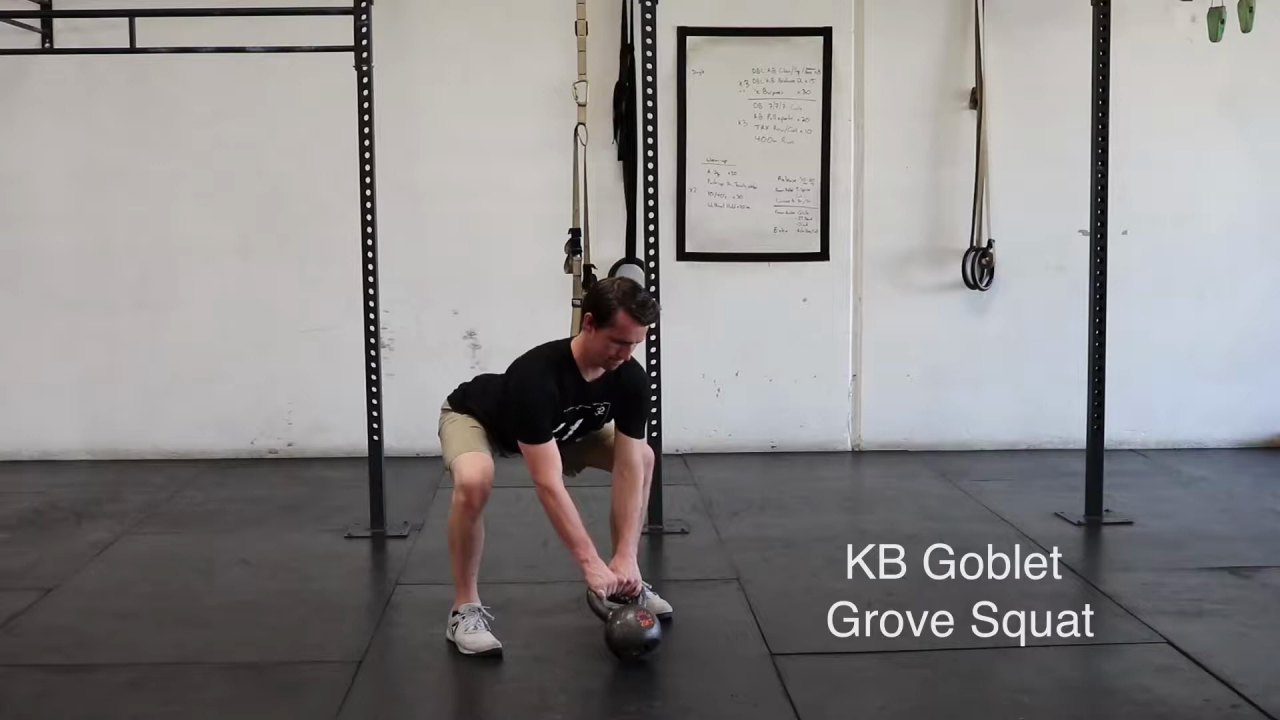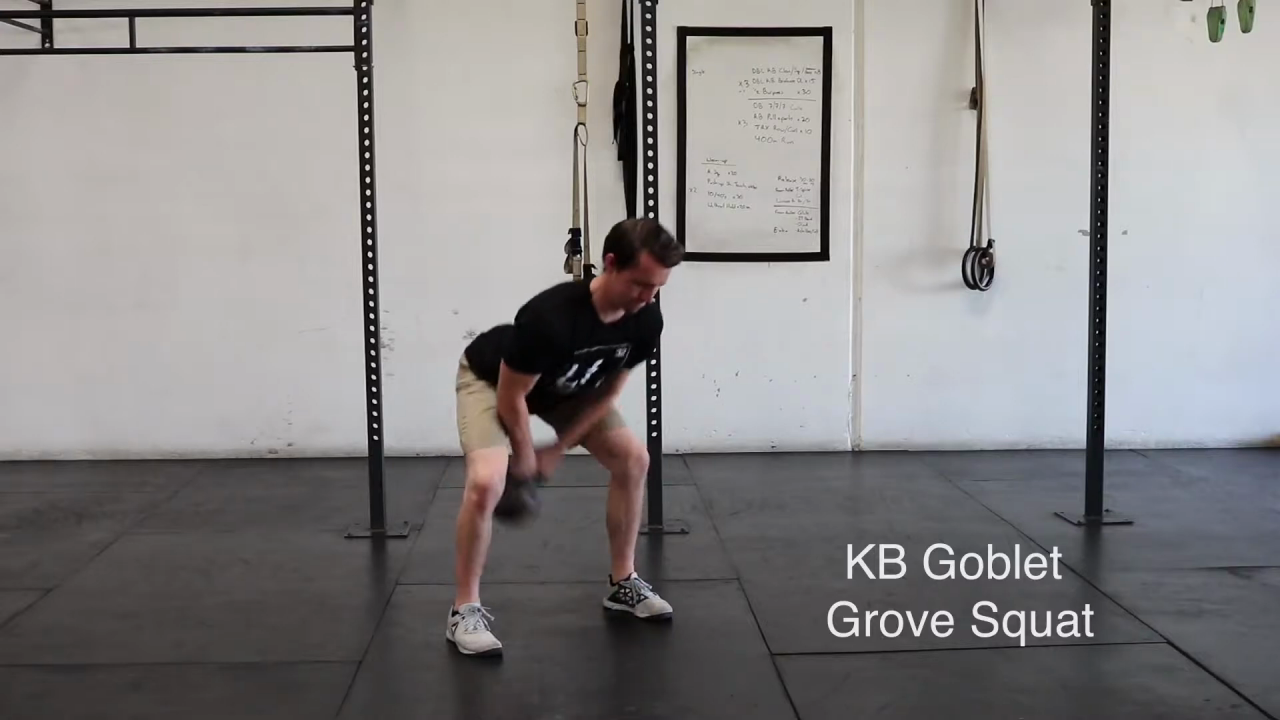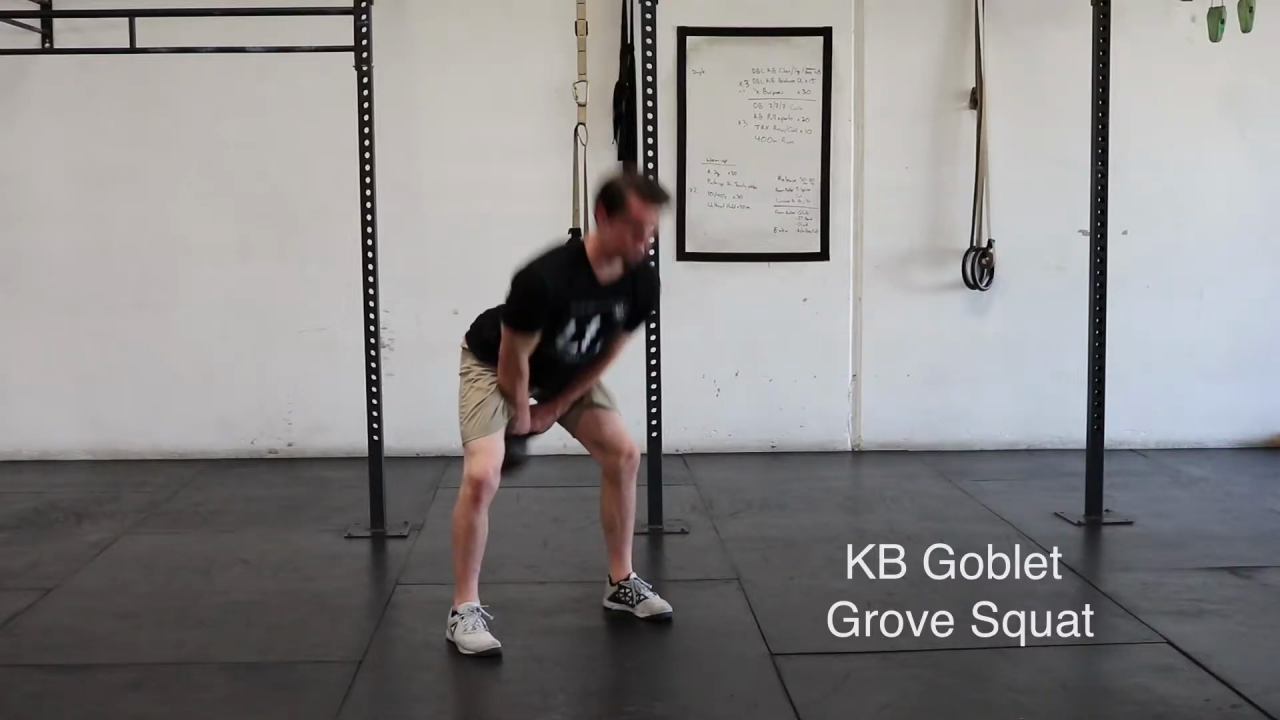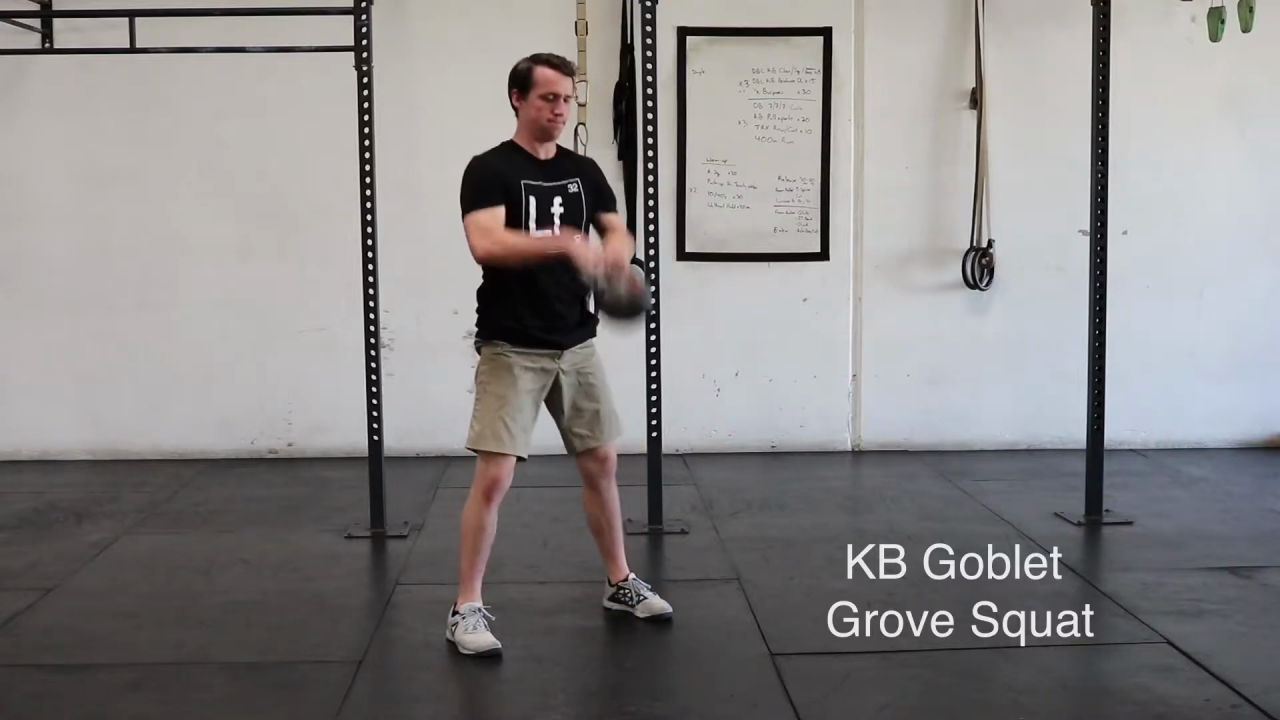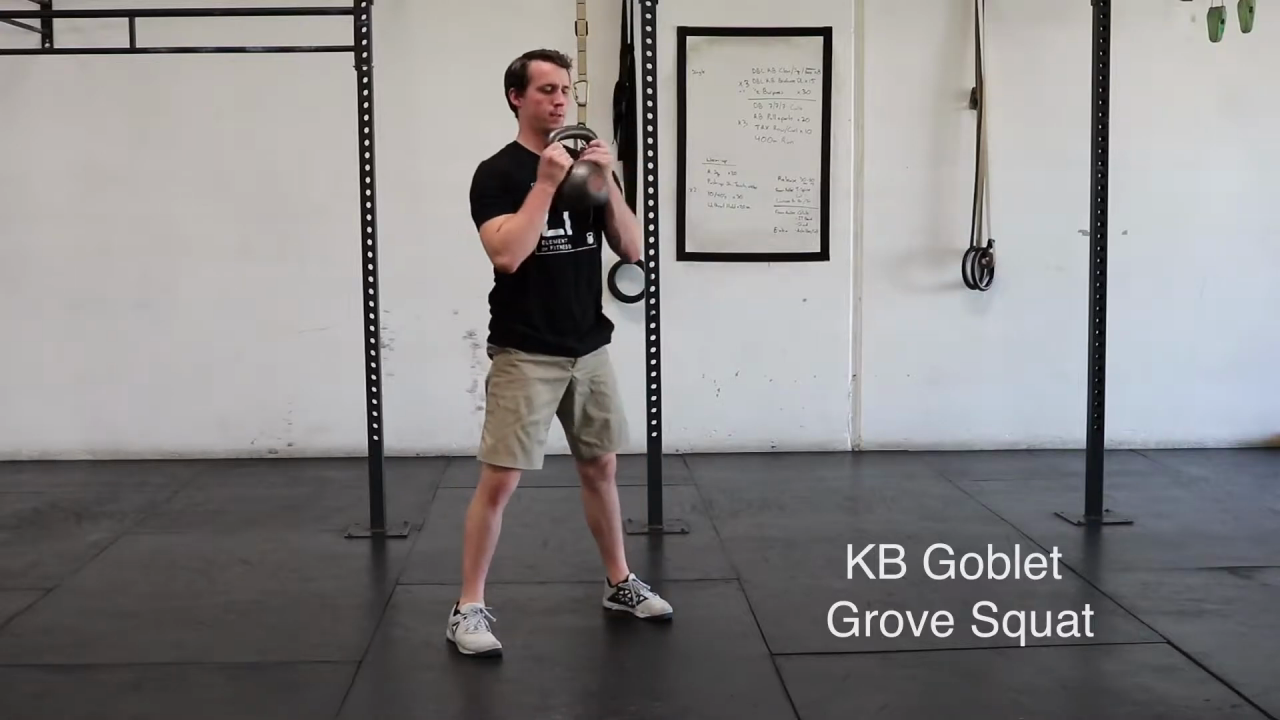
dt=0.4s
person 1, frame 1
left shoulder: (630, 379)
right shoulder: (535, 377)
left elbow: (628, 468)
right elbow: (549, 484)
left wrist: (625, 556)
right wrist: (590, 563)
right hip: (473, 417)
left knee: (644, 459)
right knee: (473, 482)
left ankle: (624, 581)
right ankle: (466, 609)
person 1, frame 2
left shoulder: (646, 322)
right shoulder: (549, 315)
left elbow: (609, 390)
right elbow: (510, 398)
left wrist: (558, 450)
right wrist: (524, 455)
left hip: (569, 385)
right hip: (489, 379)
left knee: (634, 459)
right knee: (487, 482)
left ankle: (623, 581)
right ankle: (466, 609)
person 1, frame 3
left shoulder: (641, 284)
right shoulder: (545, 277)
left elbow: (605, 355)
right elbow: (513, 361)
left wrist: (551, 411)
right wrist: (518, 415)
left hip: (565, 369)
right hip: (493, 363)
left knee: (624, 454)
right knee: (482, 476)
left ankle: (621, 583)
right ankle: (466, 609)
person 1, frame 4
left shoulder: (585, 171)
right shoulder: (489, 169)
left elbow: (617, 235)
right elbow: (485, 246)
left wrist: (618, 248)
right wrist: (562, 242)
left hip: (576, 346)
right hip: (512, 350)
left knee: (601, 464)
right knee: (494, 477)
left ankle: (621, 583)
right ankle: (466, 607)
person 1, frame 5
left shoulder: (585, 164)
right shoulder: (497, 172)
left elbow: (631, 250)
right elbow: (507, 255)
left wrist: (607, 183)
right wrist: (545, 183)
left hip: (589, 348)
right hip: (524, 355)
left knee: (601, 469)
right knee: (499, 481)
left ankle: (619, 583)
right ankle: (469, 608)
